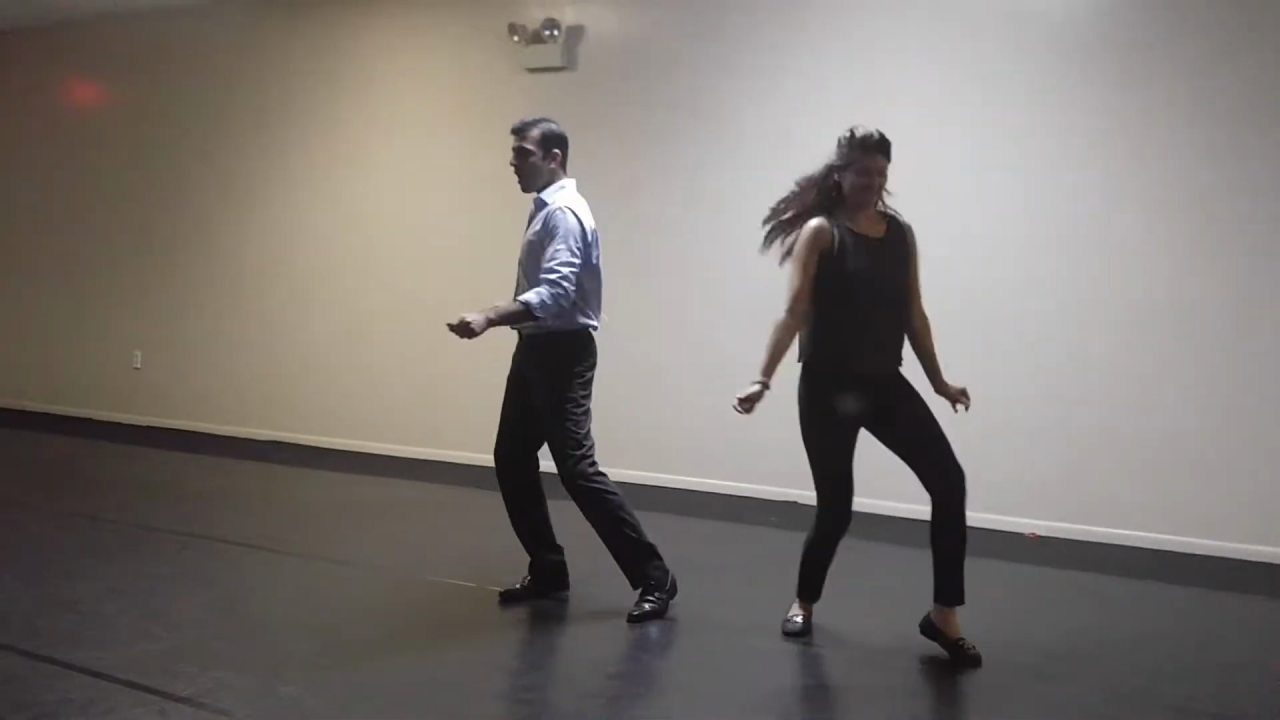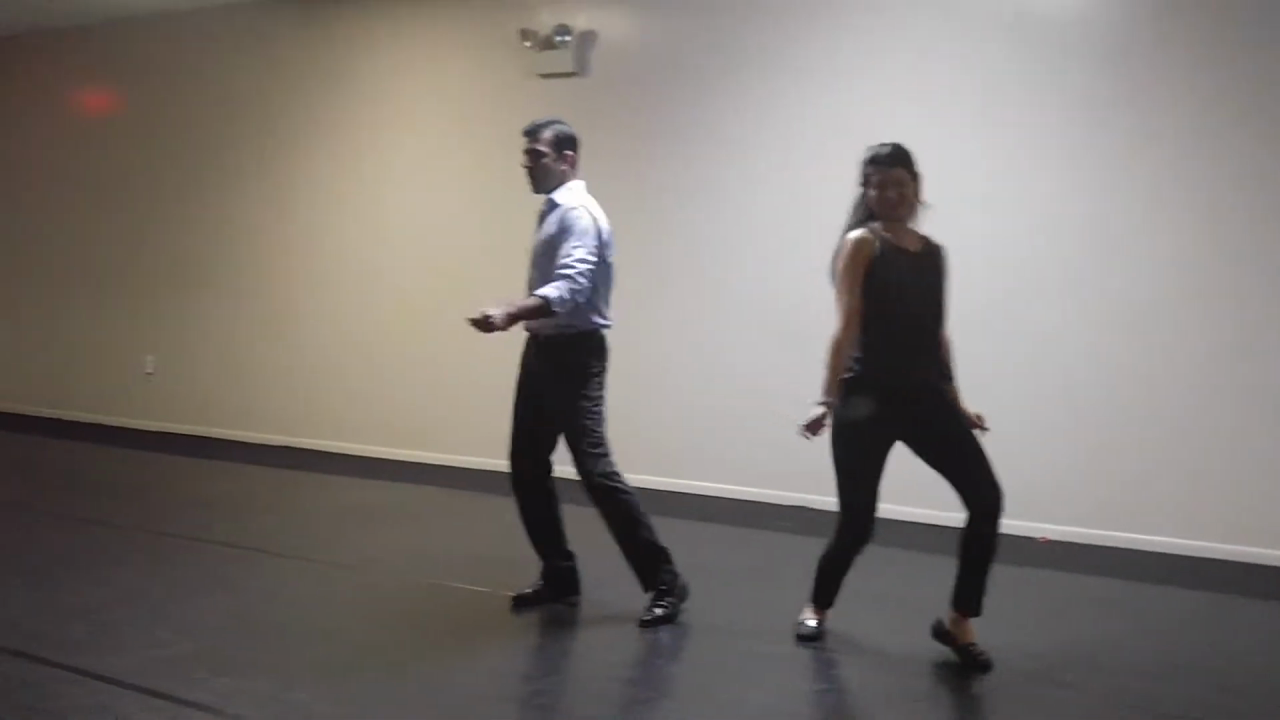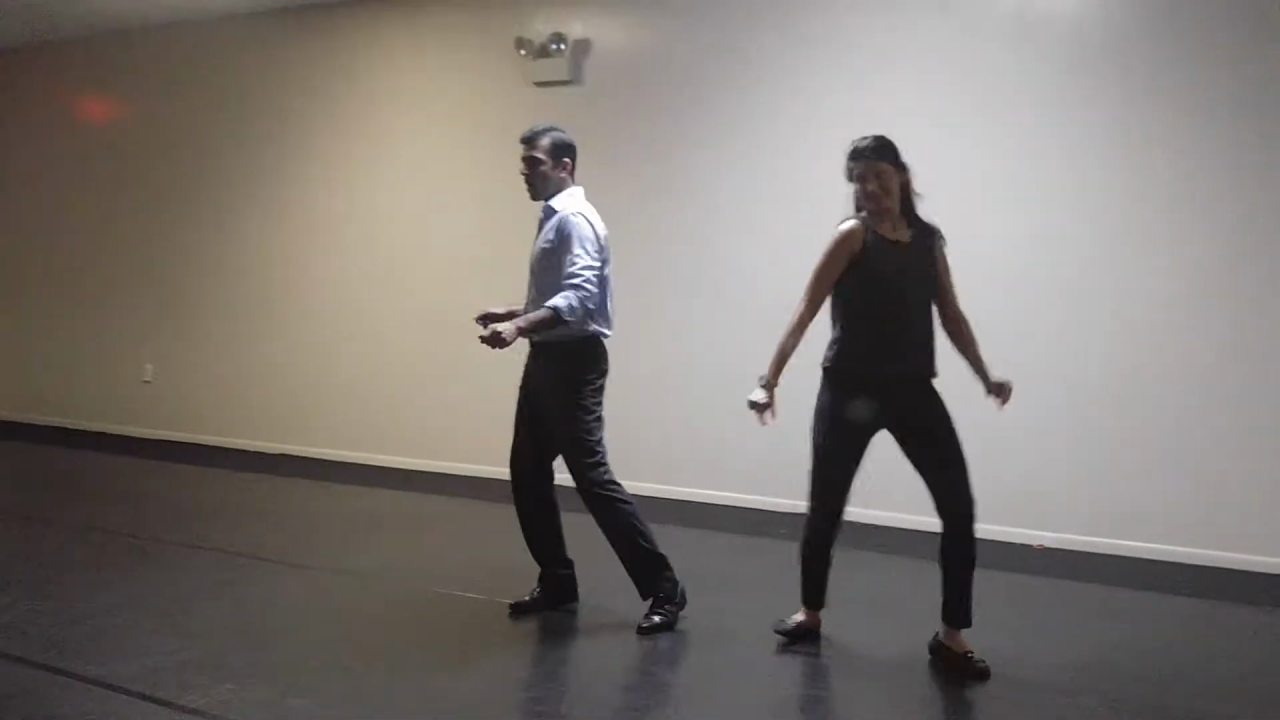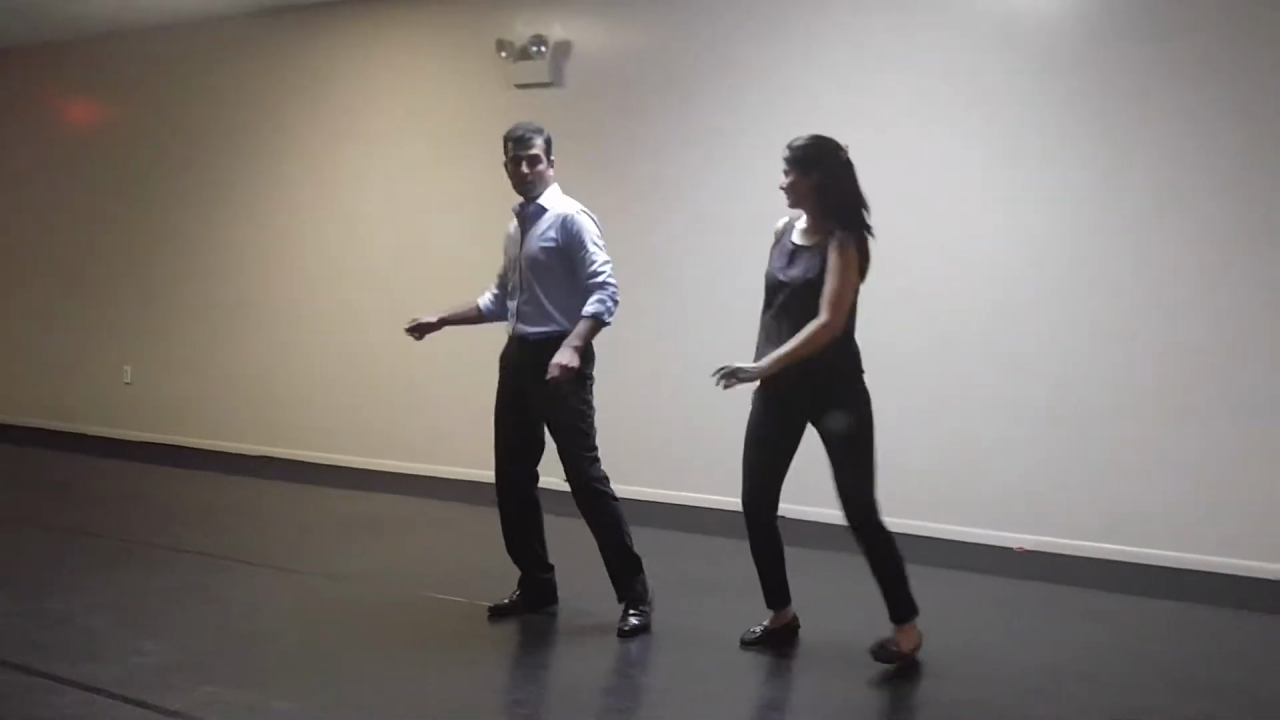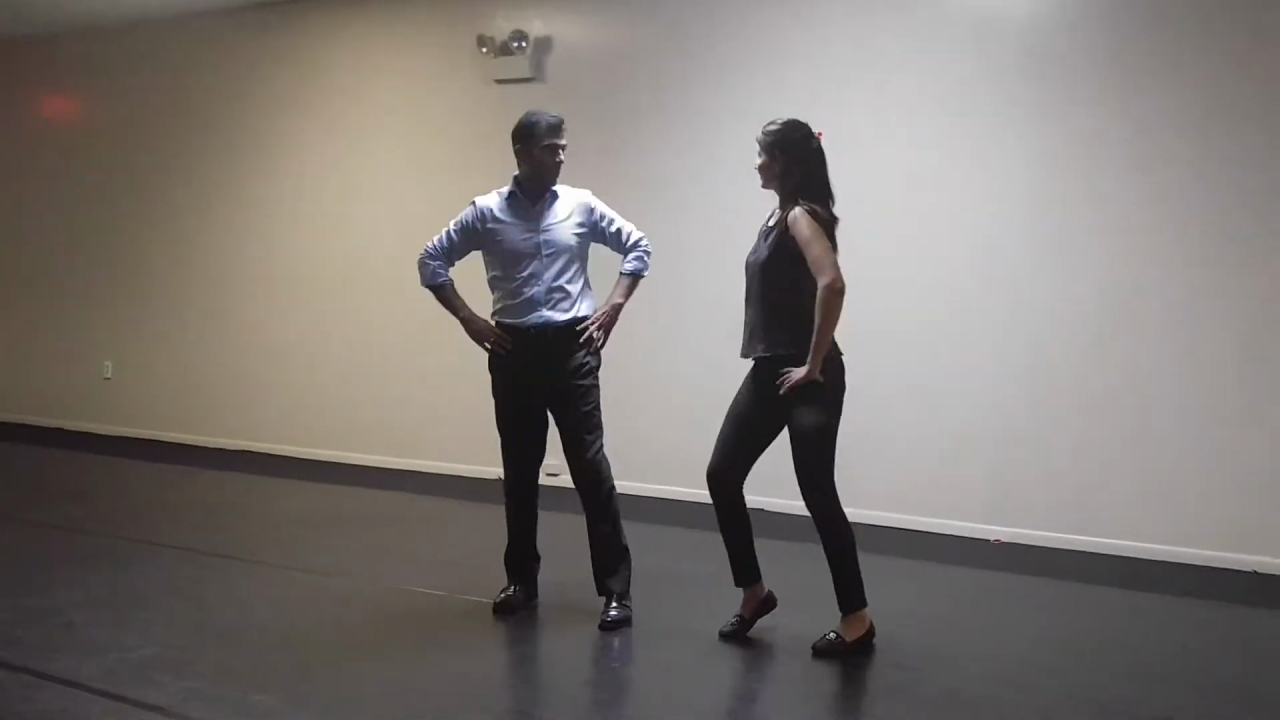
dt=0.4s
person 1, frame 1
left shoulder: (901, 234)
right shoulder: (819, 231)
left elbow: (912, 313)
right elbow: (796, 313)
left wrist: (939, 380)
right wrist: (763, 380)
left hip: (885, 383)
right hip: (827, 386)
left knee: (949, 483)
right knee: (836, 511)
left ankle: (944, 615)
right ankle: (803, 603)
person 1, frame 2
left shoulder: (933, 253)
right shoulder: (860, 244)
right elbow: (848, 328)
left wrist: (954, 403)
right wrist: (827, 400)
left hip: (923, 398)
right hip: (867, 397)
left knee: (986, 499)
right knee: (856, 524)
left ankle: (958, 620)
right ankle: (816, 607)
person 1, frame 3
left shoulder: (927, 240)
right shoulder: (852, 235)
left elbow: (950, 312)
right elbow: (806, 310)
left wrist: (983, 373)
right wrist: (769, 380)
left hip: (912, 390)
right hip: (850, 389)
left knee: (958, 508)
right knee: (825, 510)
left ankle: (952, 634)
right ankle: (810, 612)
person 1, frame 4
left shoulder: (844, 241)
right shoulder: (783, 231)
left elbow: (831, 321)
left wrist: (766, 364)
left hip: (835, 389)
right hip: (777, 388)
left knee: (860, 509)
right knee: (756, 504)
left ankle: (905, 624)
right ankle: (781, 614)
person 1, frame 5
left shoulder: (802, 216)
right shoulder: (778, 216)
left elbow: (832, 283)
left wrist: (816, 363)
right wrist: (788, 361)
left hip: (809, 380)
right hip: (770, 372)
left knee: (819, 496)
right knee: (721, 477)
left ankle: (856, 618)
right ankle: (754, 592)
person 2, frame 1
left shoulder: (562, 212)
right shoulder: (546, 209)
left elbow: (556, 294)
left wrist: (489, 318)
right wrist: (502, 312)
left hip: (561, 354)
right hip: (536, 352)
left knee: (577, 469)
right knee: (511, 459)
left ankle: (653, 578)
right ankle: (547, 569)
person 2, frame 2
left shoulder: (577, 212)
right shoulder: (553, 212)
left elbow: (572, 290)
left wrist: (510, 314)
right wrist: (511, 312)
left hip: (573, 354)
right hip: (543, 351)
left knee: (594, 468)
right knee: (526, 465)
left ankle: (665, 583)
right ankle: (559, 576)
person 2, frame 3
left shoulder: (574, 218)
right shoulder: (552, 219)
left elbow: (580, 297)
left wrist: (519, 325)
right wrist: (509, 315)
left hip: (573, 361)
right hip: (547, 358)
left knee: (591, 477)
right knee: (527, 472)
left ankle: (664, 590)
right ankle: (557, 581)
person 2, frame 4
left shoulder: (571, 217)
right shoulder: (516, 224)
left elbow: (604, 290)
left wrist: (574, 346)
right wrist: (441, 320)
left hip: (559, 361)
right hip: (518, 359)
left knee: (585, 475)
right knee: (512, 478)
left ankle: (634, 595)
right ankle: (536, 583)
person 2, frame 5
left shoulder: (582, 206)
right shoulder: (486, 212)
left elbow: (637, 246)
right elbow: (432, 260)
left wrist: (614, 305)
right wrist: (470, 319)
left hip: (572, 347)
right hip: (514, 350)
left knee: (590, 468)
right knee: (519, 471)
left ankle: (615, 589)
right ankle: (522, 579)
